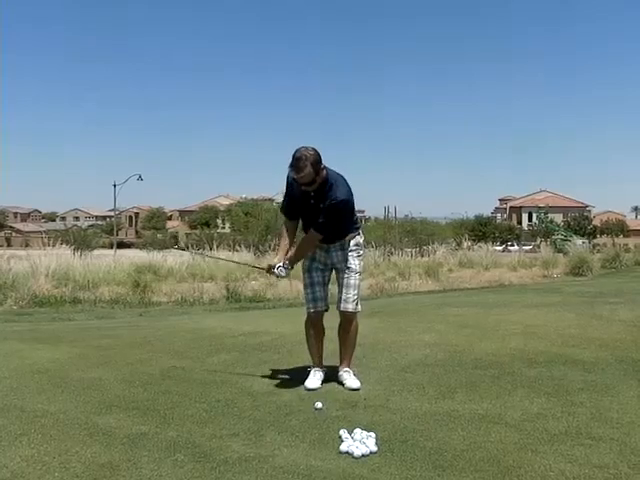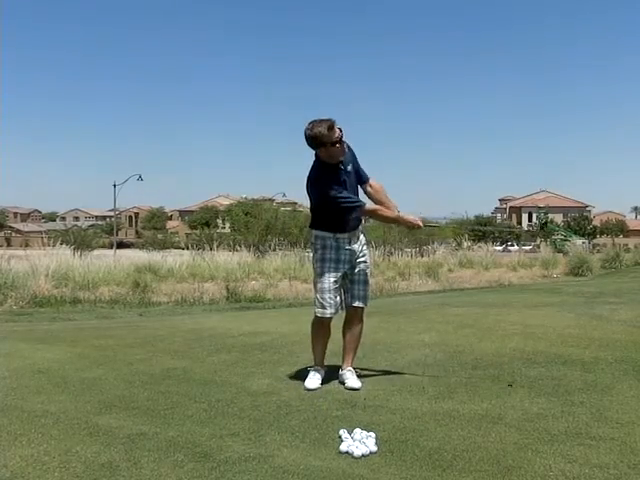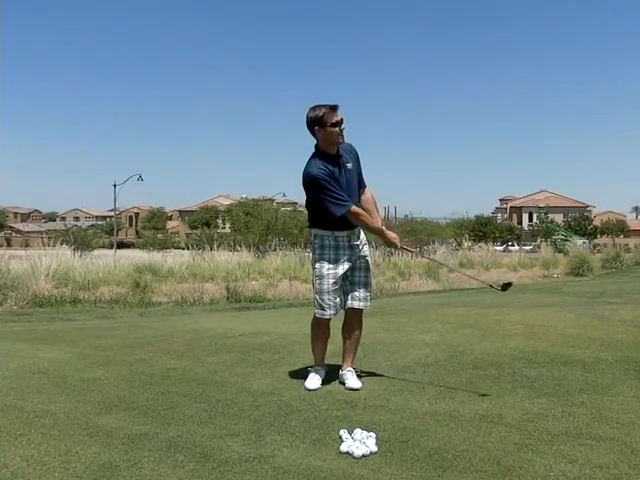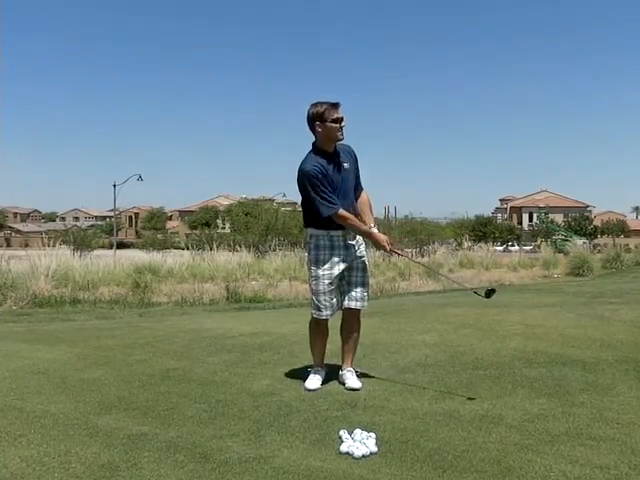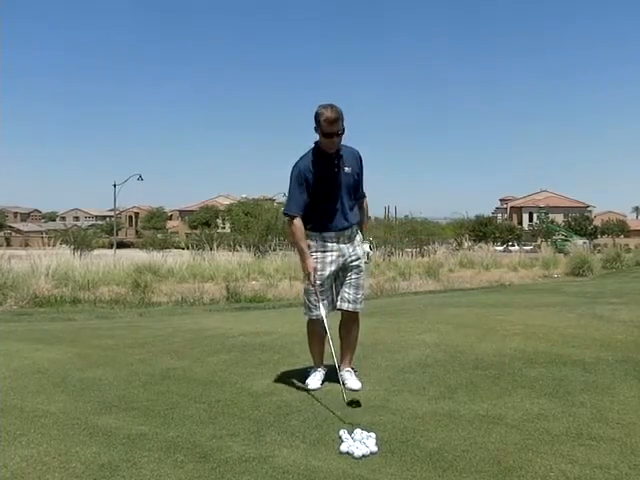
dt=1s
person 1, frame 1
left shoulder: (340, 194)
right shoulder: (294, 181)
left elbow: (313, 236)
right elbow: (290, 219)
left wrist: (289, 263)
right wrist: (281, 255)
left hip: (346, 245)
right hip: (314, 249)
left knee: (348, 311)
right knee: (315, 312)
left ankle: (345, 368)
right ankle: (317, 368)
person 1, frame 2
left shoulder: (346, 152)
right shoulder: (320, 182)
left elbow: (369, 185)
right elbow: (367, 211)
left wrist: (398, 213)
right wrist: (402, 219)
left hip: (356, 238)
right hip: (330, 243)
left knee: (356, 309)
right knee: (325, 311)
left ankle: (347, 368)
right ankle: (317, 367)
person 1, frame 3
left shoulder: (349, 152)
right shoulder: (315, 172)
left elbow: (364, 192)
right elbow: (351, 211)
left wrist: (381, 227)
right wrist: (383, 234)
left hip: (357, 238)
right hip: (328, 242)
left knee: (356, 308)
right knee: (324, 311)
left ankle: (347, 368)
right ankle: (317, 368)
person 1, frame 4
left shoulder: (348, 153)
right shoulder: (310, 169)
right elbow: (336, 213)
left wrist: (372, 226)
right wrist: (370, 234)
left hip: (355, 240)
right hip: (324, 243)
left knee: (353, 309)
right knee: (321, 312)
left ankle: (347, 368)
right ankle: (317, 368)
person 1, frame 5
left shoulder: (354, 157)
right shoulder: (304, 166)
right elbow: (295, 216)
left wrist: (366, 236)
right wrist: (306, 255)
left hip: (352, 243)
right hip: (320, 245)
left knee: (350, 310)
right knee: (316, 313)
left ankle: (346, 368)
right ankle: (318, 368)
